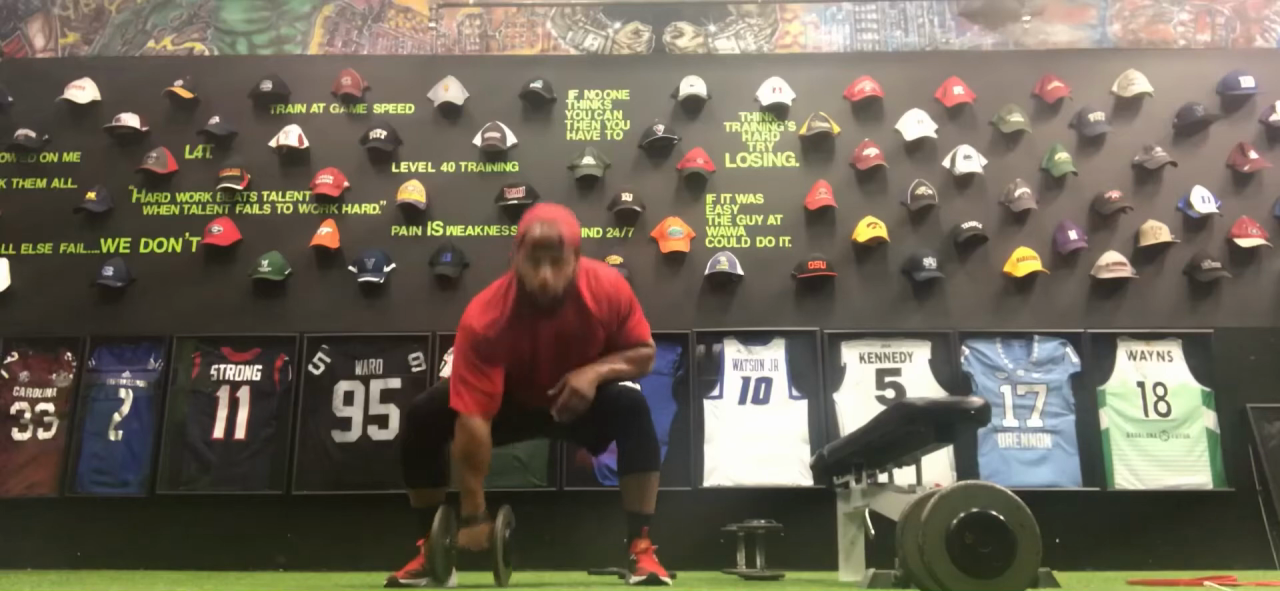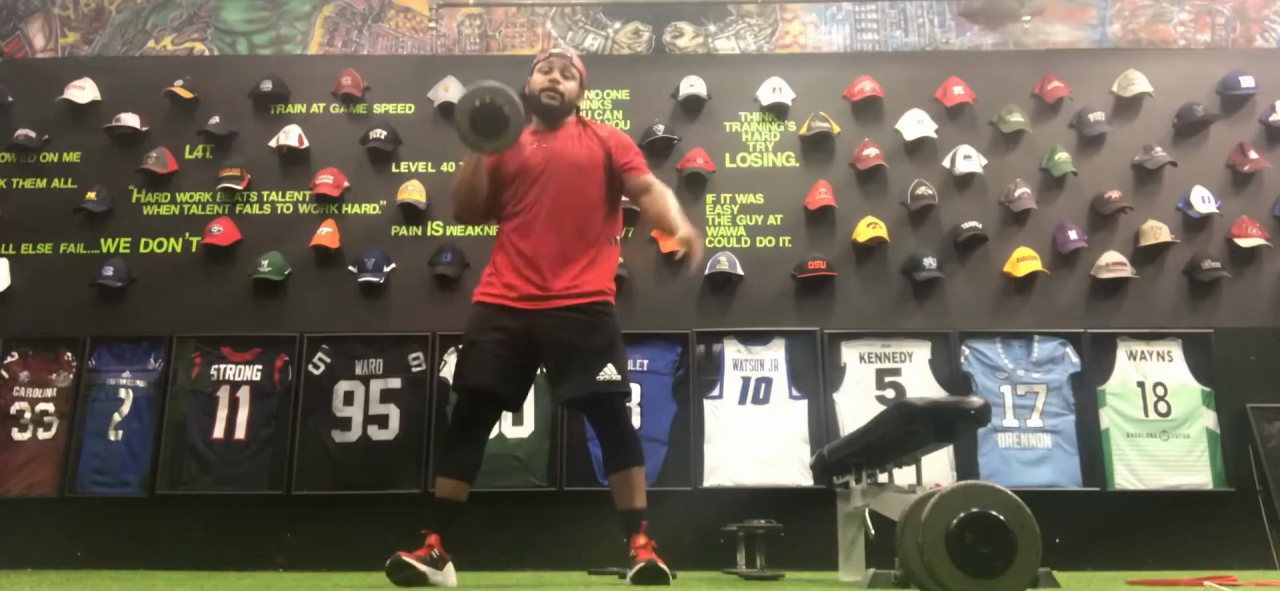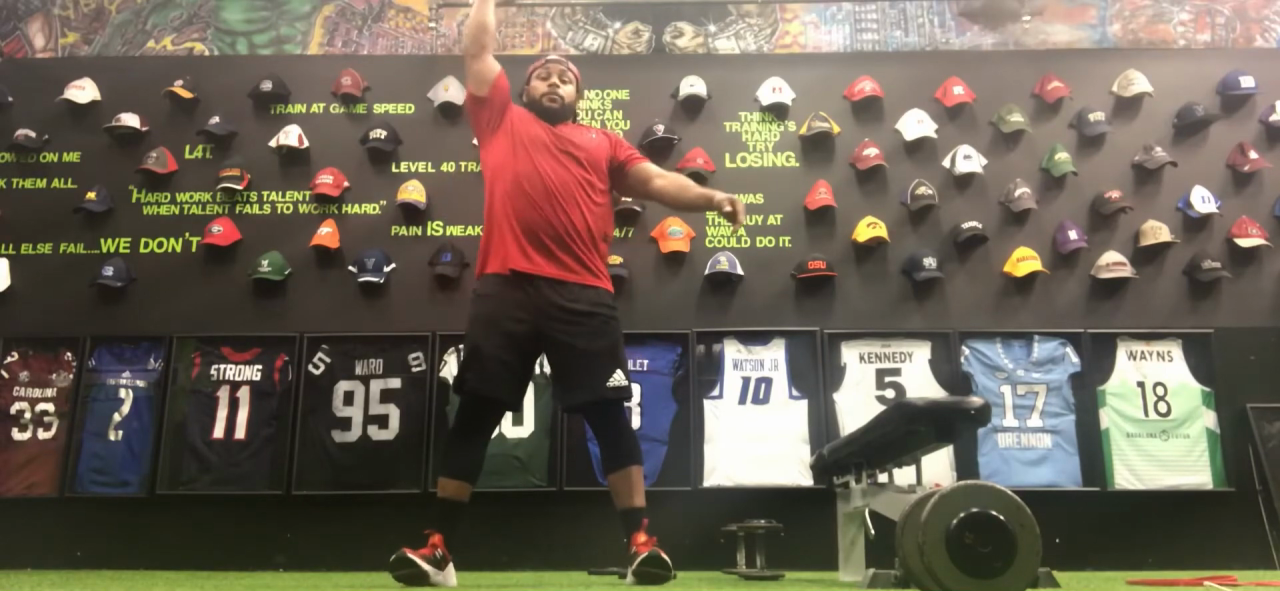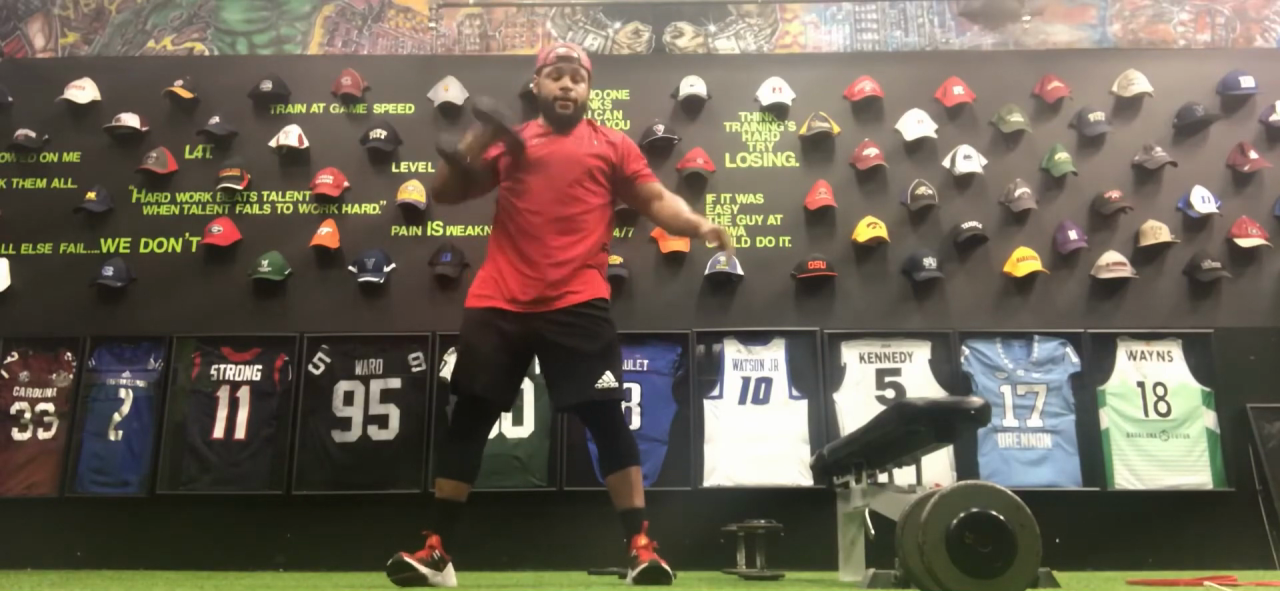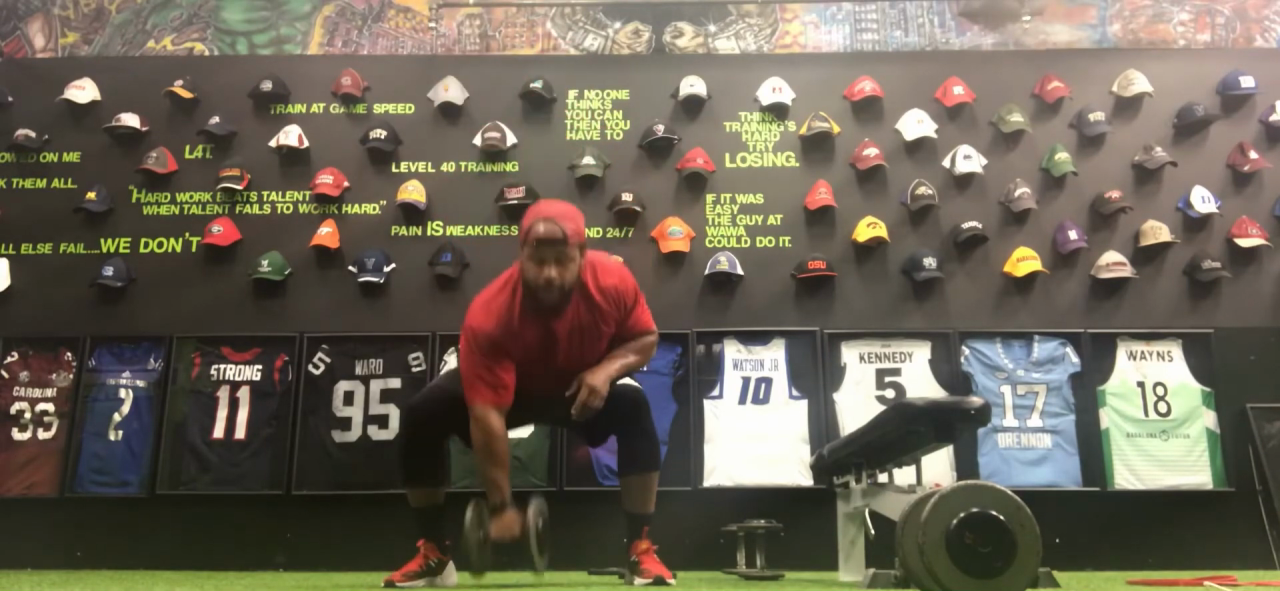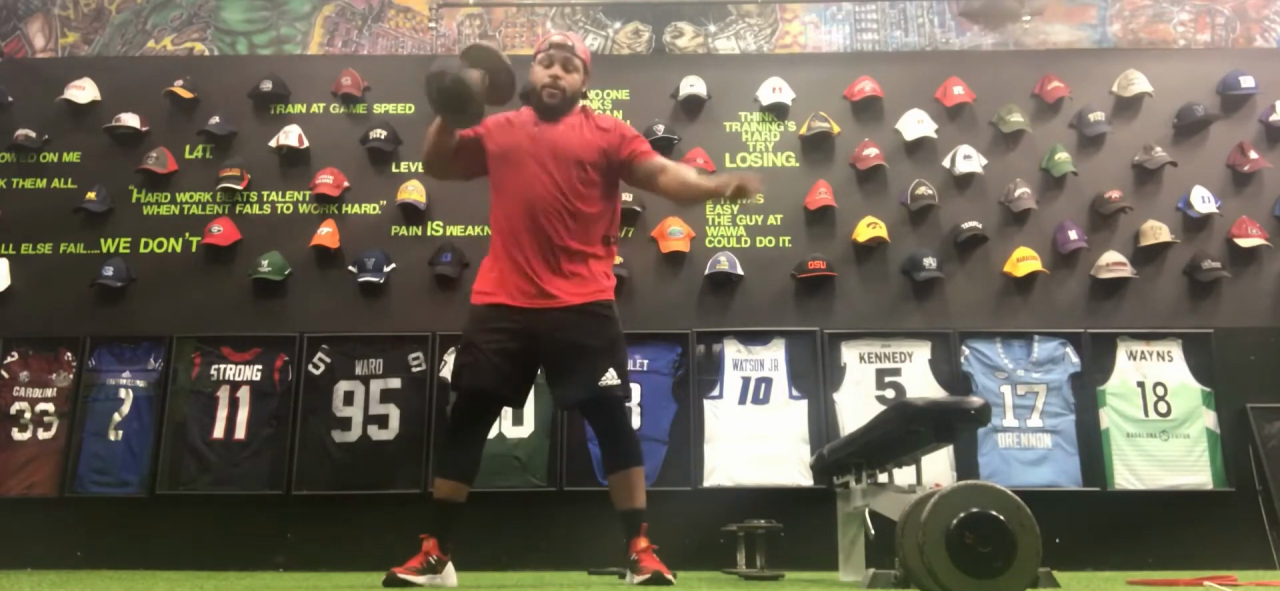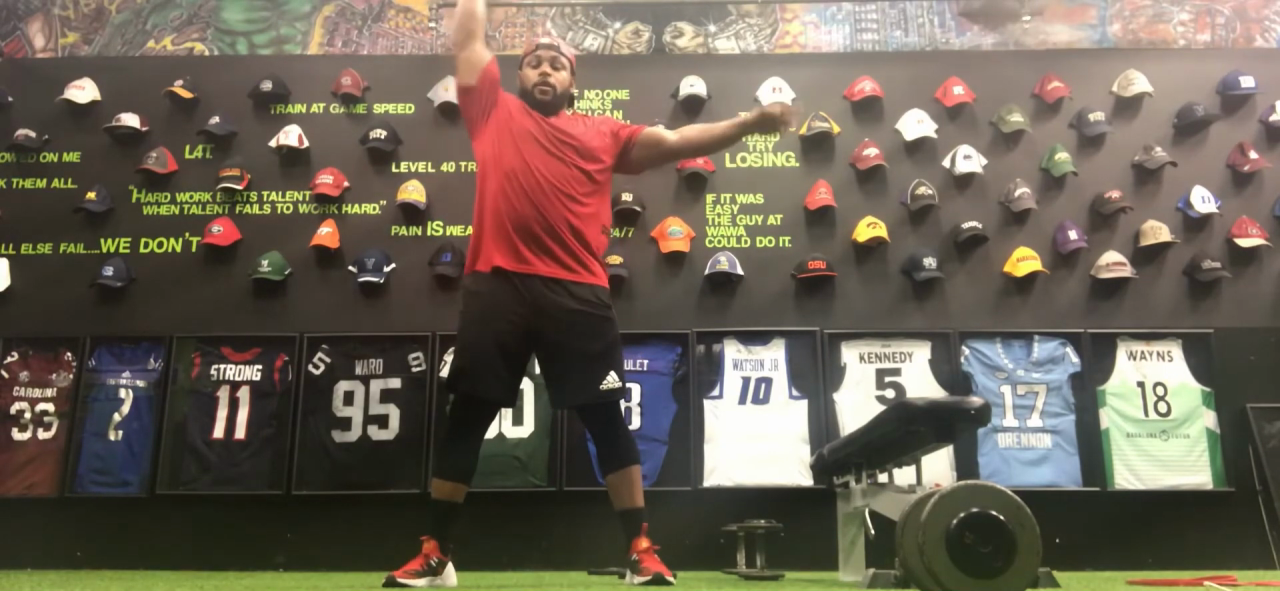
dt=0.7s
person 1, frame 1
left shoulder: (609, 290)
right shoulder: (485, 317)
left elbow: (643, 351)
right elbow: (471, 421)
left wrist: (593, 372)
right wrist: (473, 515)
left hip: (579, 392)
right hip: (507, 402)
left knee: (632, 410)
right knee: (420, 418)
left ankle: (642, 552)
right ankle: (430, 554)
person 1, frame 2
left shoulder: (607, 142)
right shoulder: (506, 146)
left elbow: (650, 191)
right elbow: (467, 212)
left wrist: (681, 227)
right wrist: (479, 149)
left hip: (583, 305)
right hip: (503, 303)
left knee: (611, 415)
right knee: (470, 417)
left ankle: (641, 547)
person 1, frame 3
left shoulder: (603, 143)
right shoulder: (502, 122)
left elbow: (657, 181)
right elbow: (477, 53)
left wrist: (712, 197)
left hip: (583, 294)
right hip: (506, 287)
left knee: (609, 415)
right knee: (475, 415)
left ankle: (641, 544)
person 1, frame 4
left shoulder: (612, 145)
right shoulder: (504, 139)
left elbow: (656, 200)
right elbow: (444, 192)
left wrist: (700, 225)
right wrist: (467, 150)
left hip: (577, 304)
right hip: (497, 303)
left knee: (606, 416)
right knee: (468, 418)
left ankle: (640, 547)
person 1, frame 5
left shoulder: (614, 284)
right shoulder: (489, 315)
left elbow: (646, 339)
right elbow: (487, 417)
left wrist: (607, 368)
right wrist: (501, 505)
left hip: (582, 387)
right hip: (508, 389)
left knee: (633, 409)
right knee: (421, 418)
left ankle: (641, 552)
right ankle: (433, 554)
person 1, frame 6
left shoulder: (607, 132)
right shoulder: (501, 128)
left elbow: (663, 174)
right elbow: (440, 166)
left wrist: (716, 184)
right wrist: (448, 113)
left hip: (584, 302)
right hip: (503, 300)
left knee: (610, 418)
right knee: (468, 417)
person 1, frame 7
left shoulder: (602, 132)
right shoulder: (494, 110)
left elbow: (673, 143)
left wrist: (749, 122)
left hip: (576, 292)
right hip: (497, 285)
left knee: (605, 418)
right knee: (467, 416)
